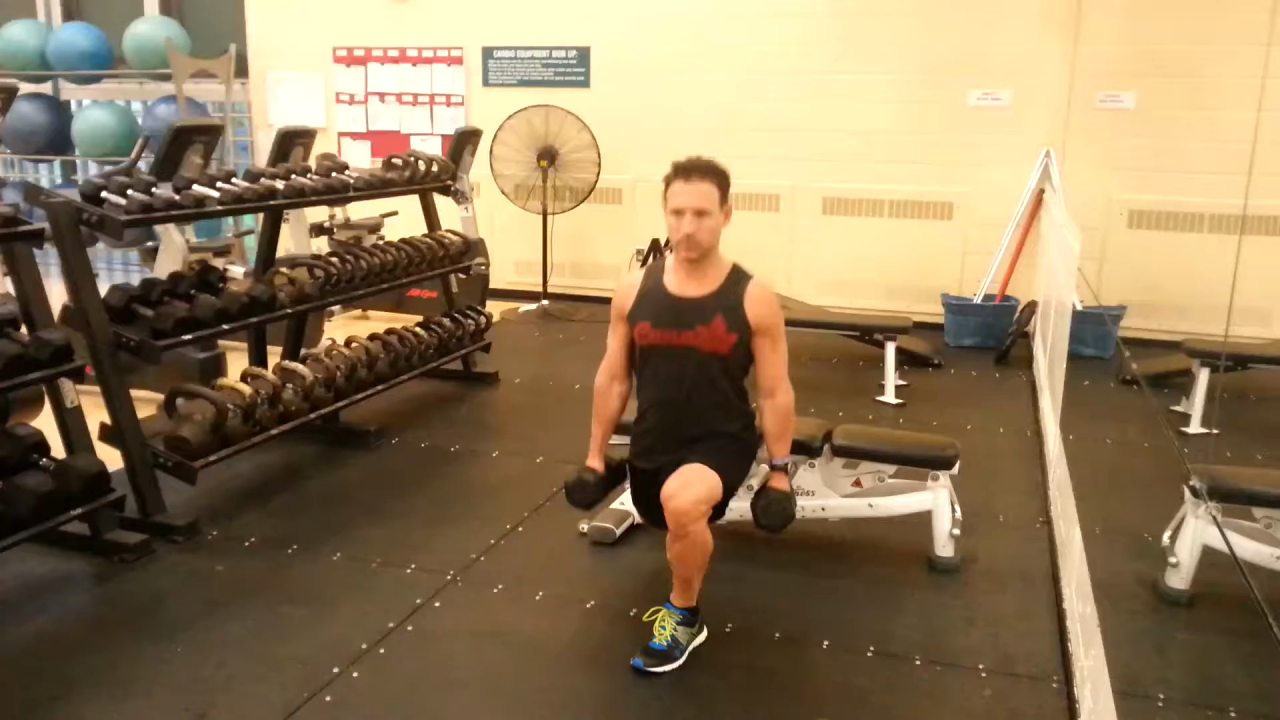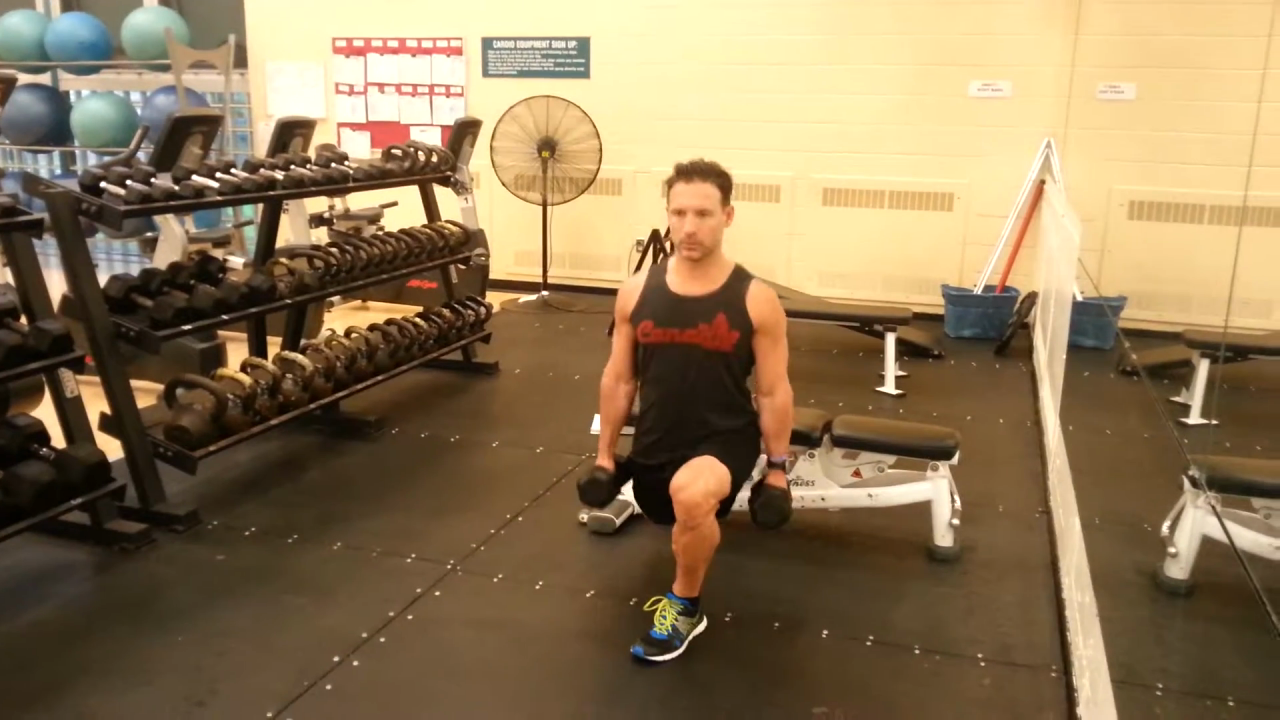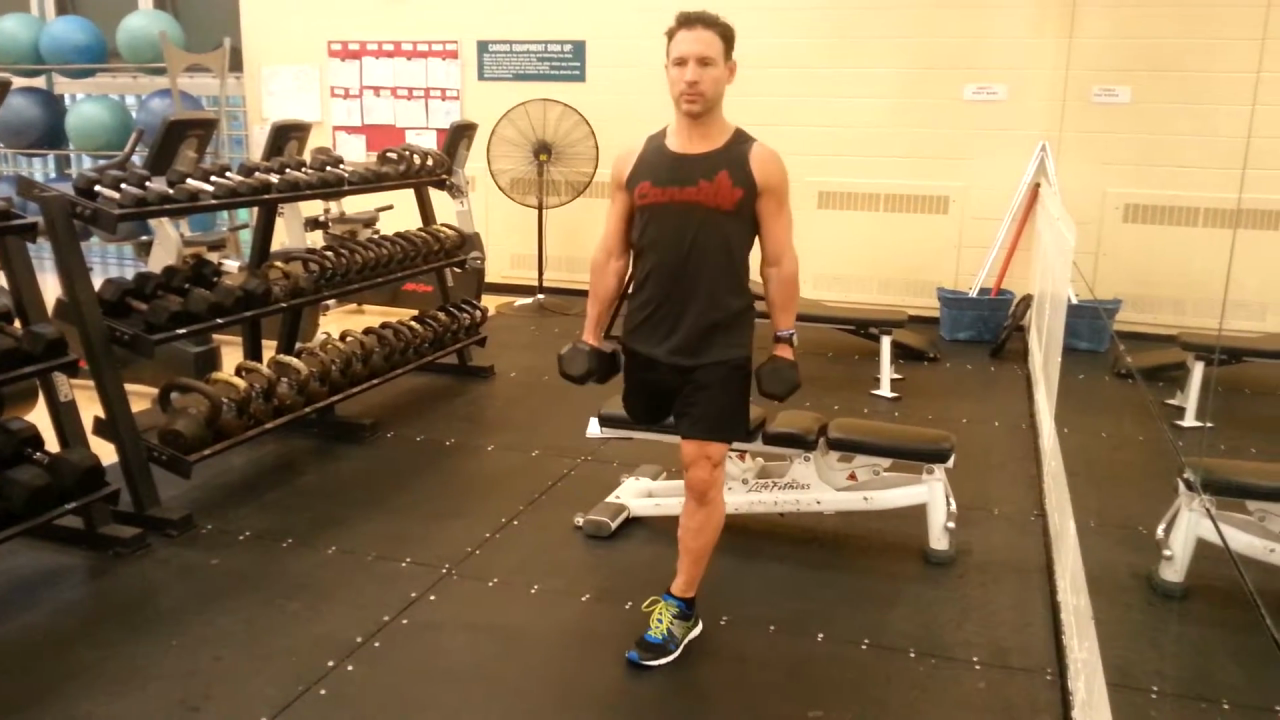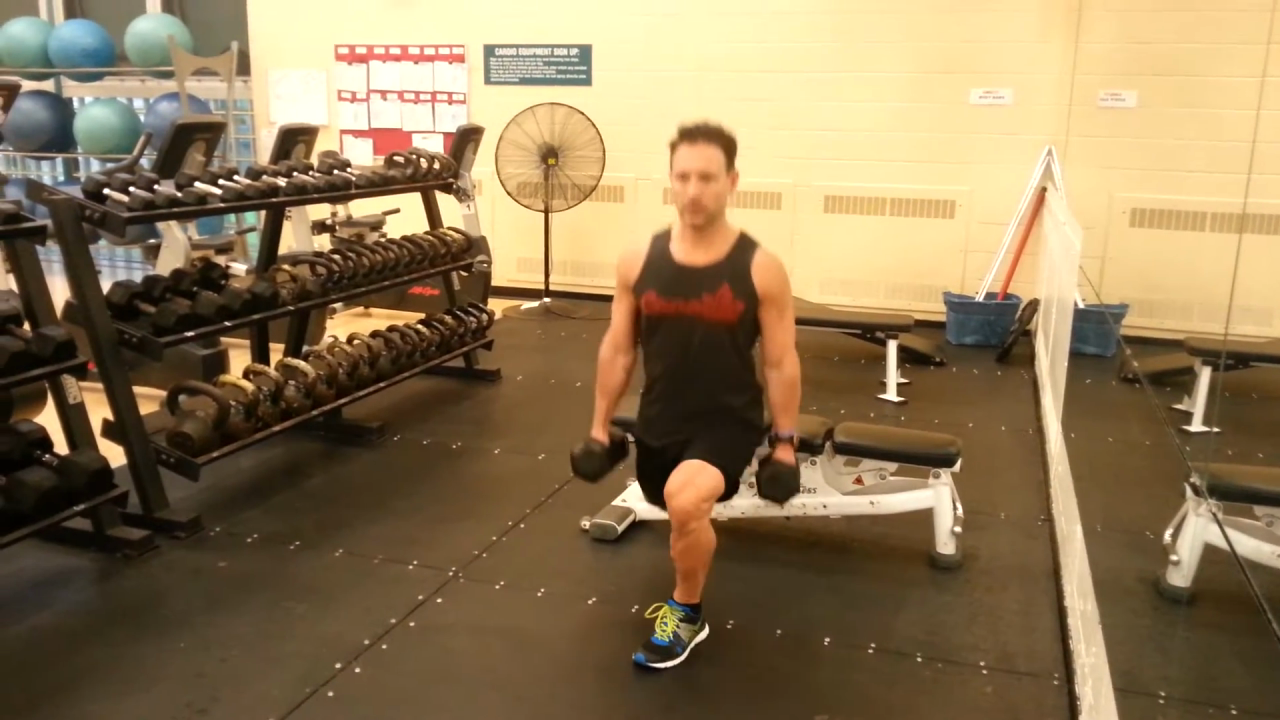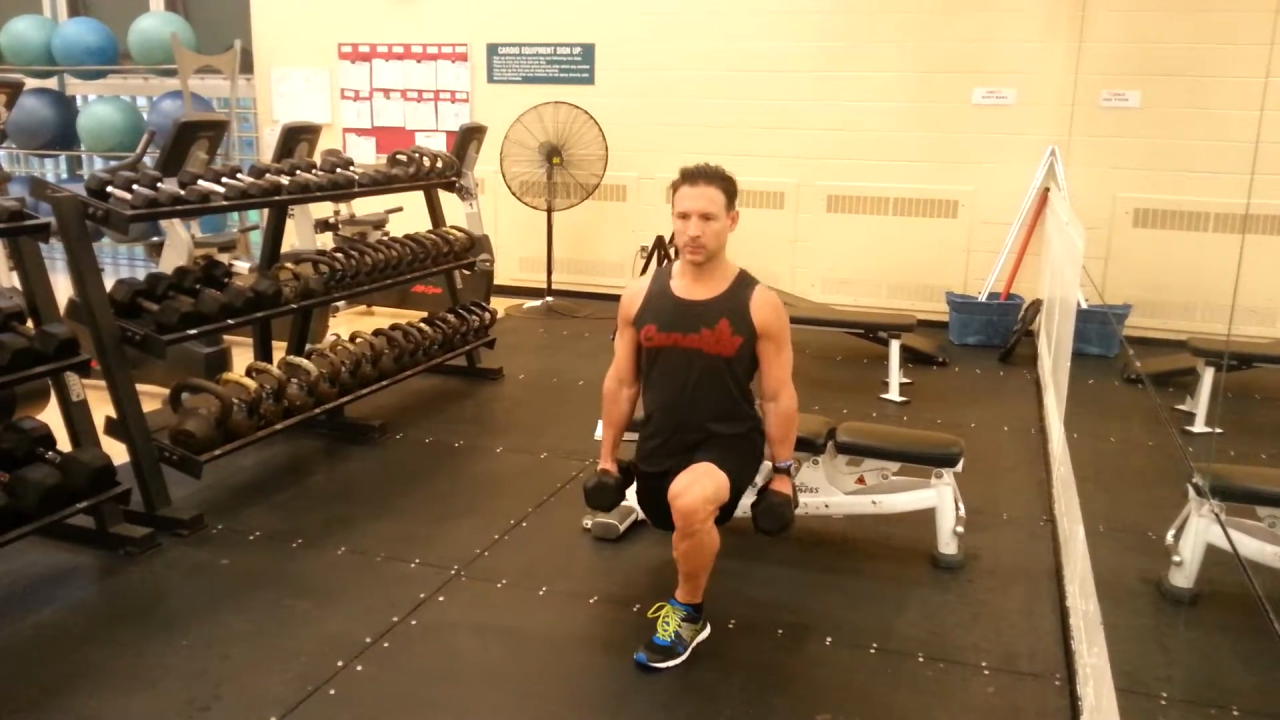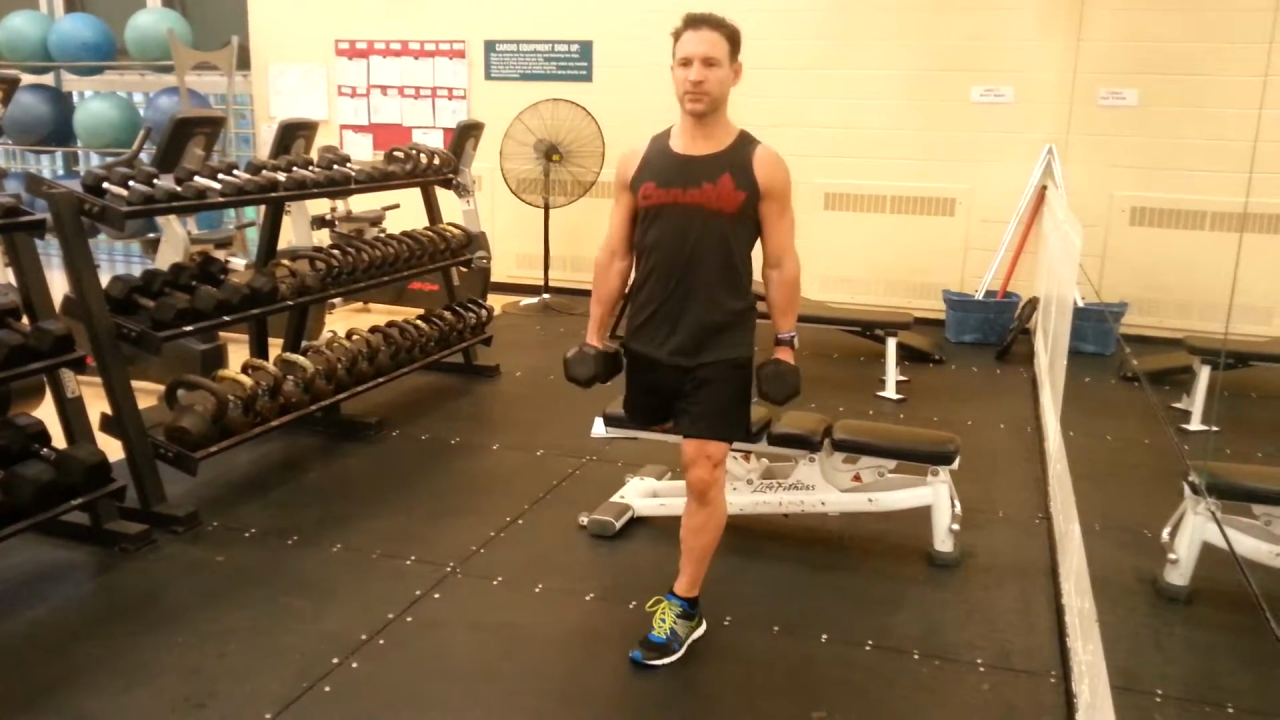
dt=0.7s
person 1, frame 1
left shoulder: (755, 300)
right shoulder: (633, 291)
left elbow: (776, 393)
right elbow: (612, 378)
left wrist: (779, 469)
right wrist: (596, 452)
left hip: (722, 440)
right hip: (652, 443)
left knee: (681, 503)
left ankle: (684, 616)
person 1, frame 2
left shoulder: (756, 301)
right shoulder: (636, 292)
left elbow: (774, 393)
right elbow: (619, 379)
left wrist: (776, 467)
right wrist: (605, 451)
left hip: (725, 438)
right hip: (654, 442)
left knee: (690, 495)
left ankle: (684, 607)
person 1, frame 3
left shoulder: (757, 163)
right shoulder: (635, 161)
left elbow: (780, 261)
right elbow: (611, 255)
left wrist: (784, 340)
right wrist: (591, 331)
left hip: (719, 348)
right hip: (646, 340)
left knee: (701, 478)
right knee: (688, 457)
left ankle: (681, 607)
person 1, frame 4
left shoulder: (760, 269)
right shoulder: (638, 261)
left elbow: (781, 364)
right elbow: (617, 349)
left wrist: (784, 441)
right wrist: (600, 423)
left hip: (728, 419)
right hip: (660, 421)
left knee: (685, 503)
right knee: (672, 498)
left ankle: (687, 613)
right ankle: (702, 490)
person 1, frame 5
left shoulder: (760, 305)
right shoulder: (640, 296)
left elbow: (779, 396)
right elbow: (621, 382)
left wrist: (782, 472)
right wrist: (608, 454)
left hip: (728, 441)
right hip: (659, 444)
left knee: (689, 504)
right knee: (669, 513)
left ankle: (687, 614)
person 1, frame 6
left shoulder: (761, 165)
right shoulder: (639, 160)
left elbow: (781, 264)
right elbow: (615, 255)
left wrist: (784, 344)
right wrist: (595, 331)
left hip: (720, 348)
right hip: (649, 340)
left knee: (703, 475)
right knee: (680, 444)
left ankle: (685, 606)
